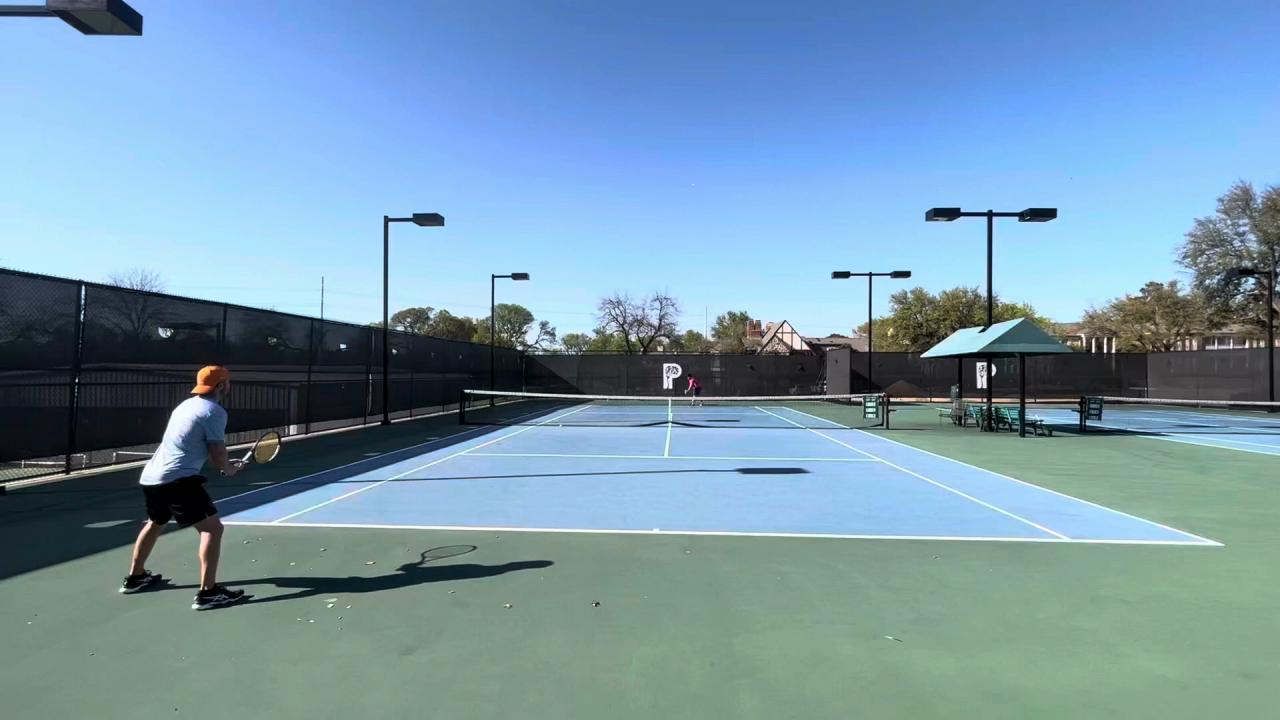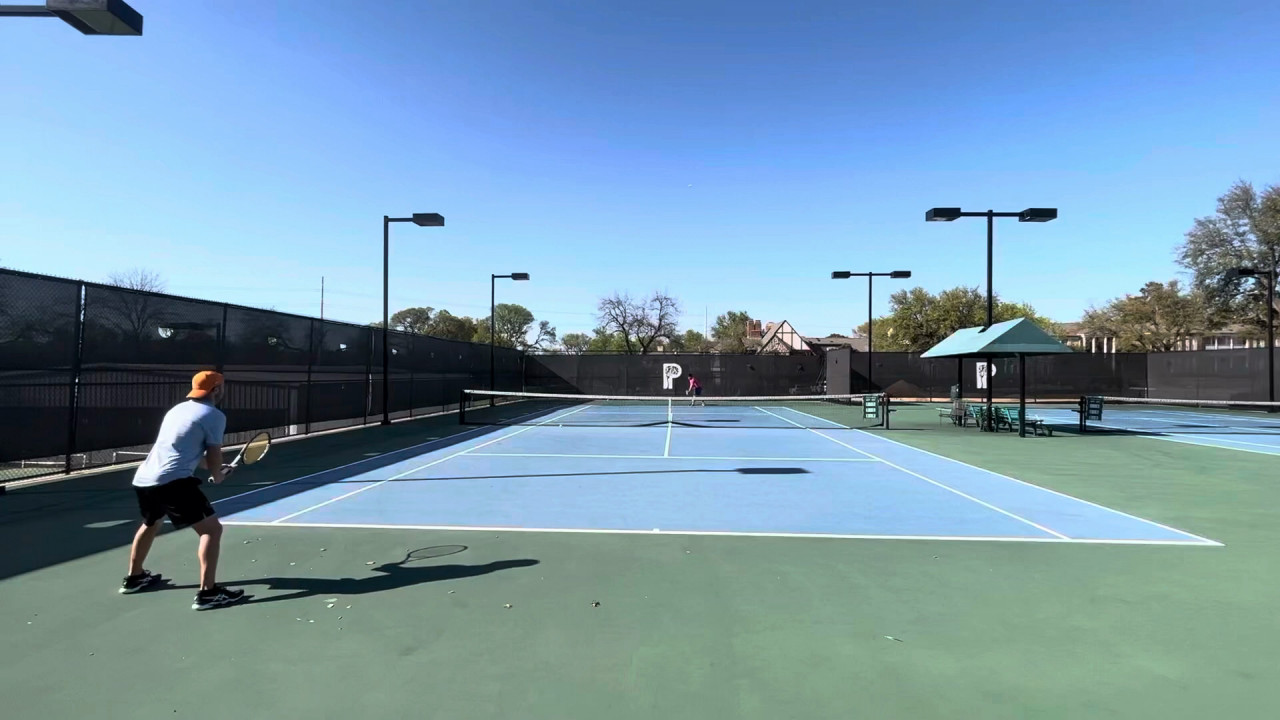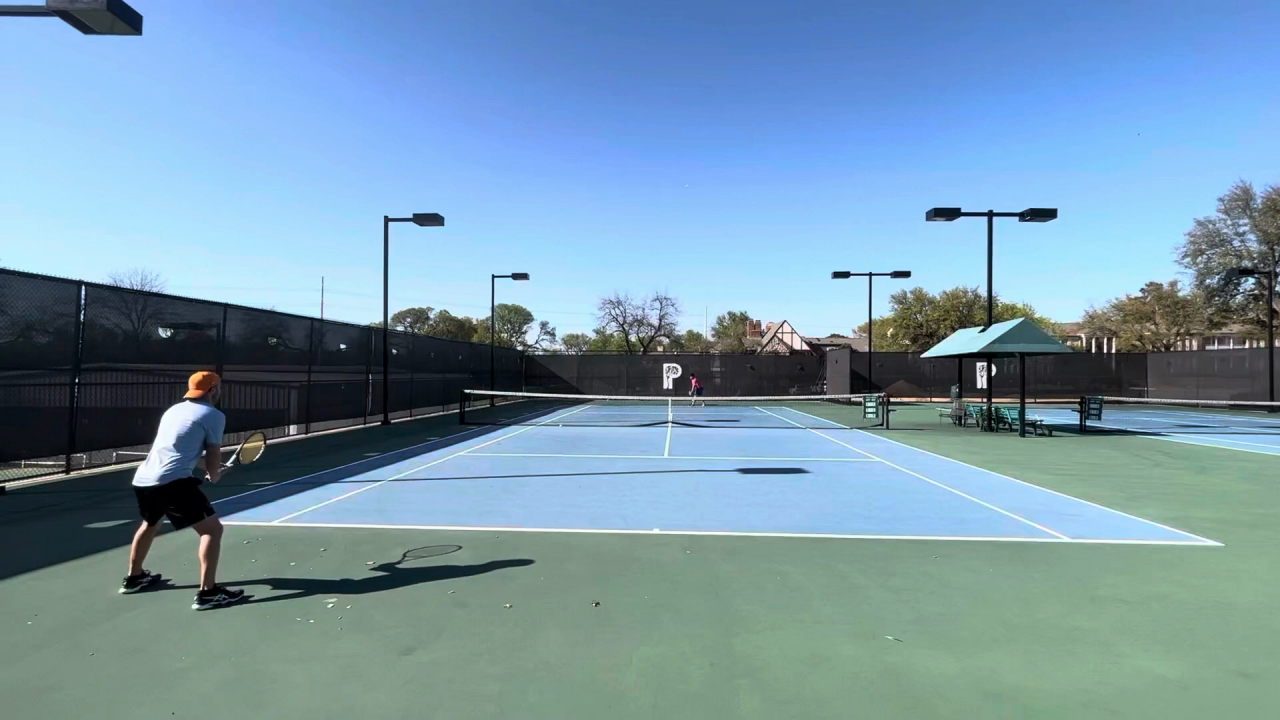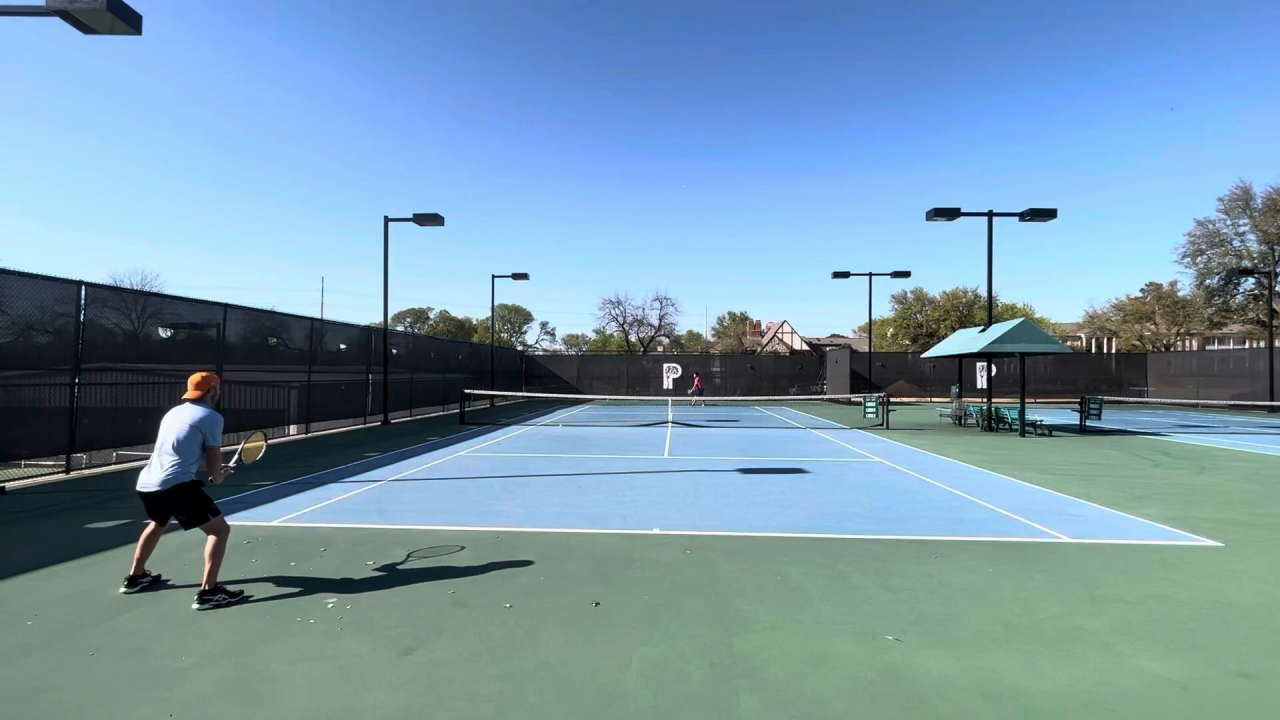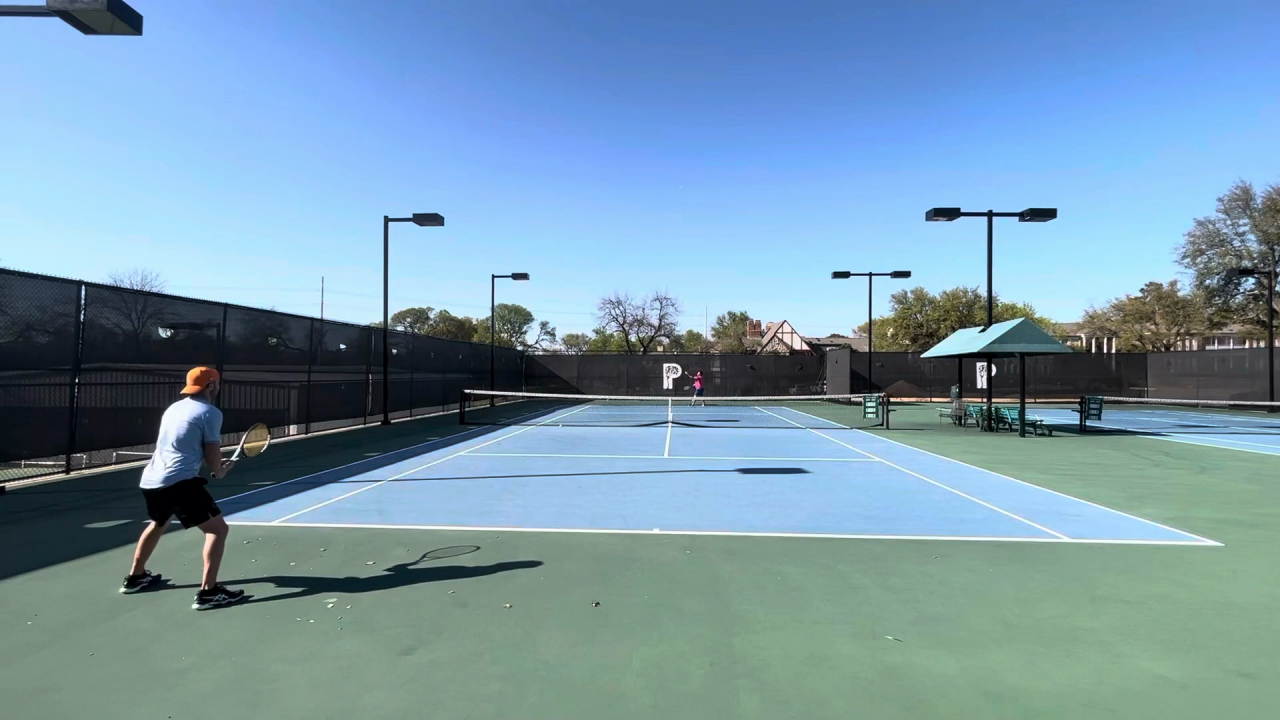
dt=0.2s
person 1, frame 1
left shoulder: (187, 405)
right shoulder: (215, 411)
right elbow: (218, 455)
left wrist: (226, 463)
right wrist: (229, 468)
left hip: (151, 476)
right hip: (177, 479)
left knee: (155, 524)
right knee: (213, 528)
left ankle: (135, 577)
right ankle: (208, 593)
person 1, frame 2
left shoulder: (178, 409)
right shoulder: (214, 416)
right elbow: (213, 457)
left wrist: (212, 467)
right wrist: (217, 476)
left hip: (142, 479)
right hip: (171, 481)
left knee: (150, 524)
right knee: (212, 529)
left ankle: (134, 577)
right ankle: (208, 592)
person 1, frame 3
left shoulder: (174, 410)
right shoulder: (214, 416)
right elbow: (213, 456)
left wrist: (206, 465)
right wrist: (213, 475)
left hip: (142, 479)
right hip: (172, 481)
left knee: (150, 524)
right knee: (212, 528)
left ankle: (134, 577)
right ankle: (208, 592)
person 1, frame 4
left shoulder: (174, 412)
right shoulder: (211, 417)
right elbow: (213, 459)
left wrist: (213, 468)
right wrist: (217, 476)
left hip: (146, 482)
right hip: (175, 484)
left knee: (157, 525)
right knee: (219, 529)
left ankle: (135, 577)
right ankle: (208, 592)
person 1, frame 5
left shoulder: (175, 408)
right shoulder: (210, 413)
right elbow: (212, 454)
left wrist: (215, 463)
right wrist: (219, 471)
left hip: (150, 480)
right hip: (179, 481)
left knee: (156, 525)
right knee: (218, 529)
left ankle: (135, 577)
right ankle: (208, 592)
